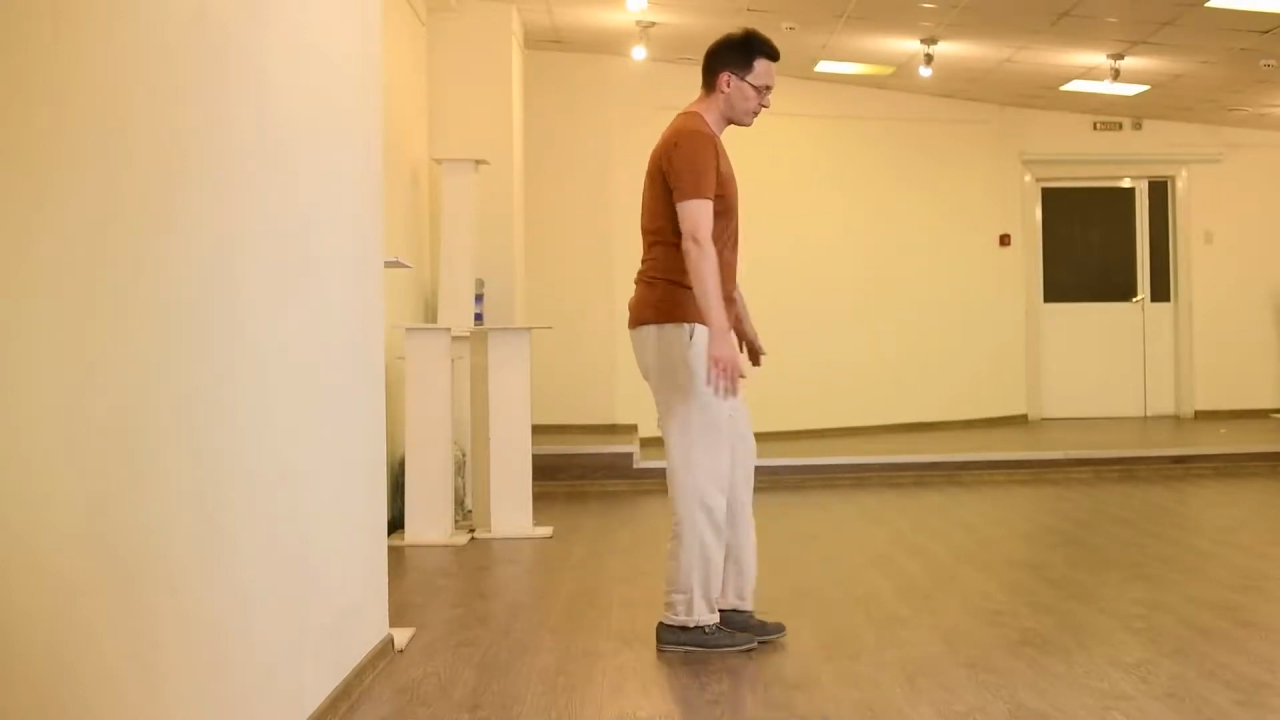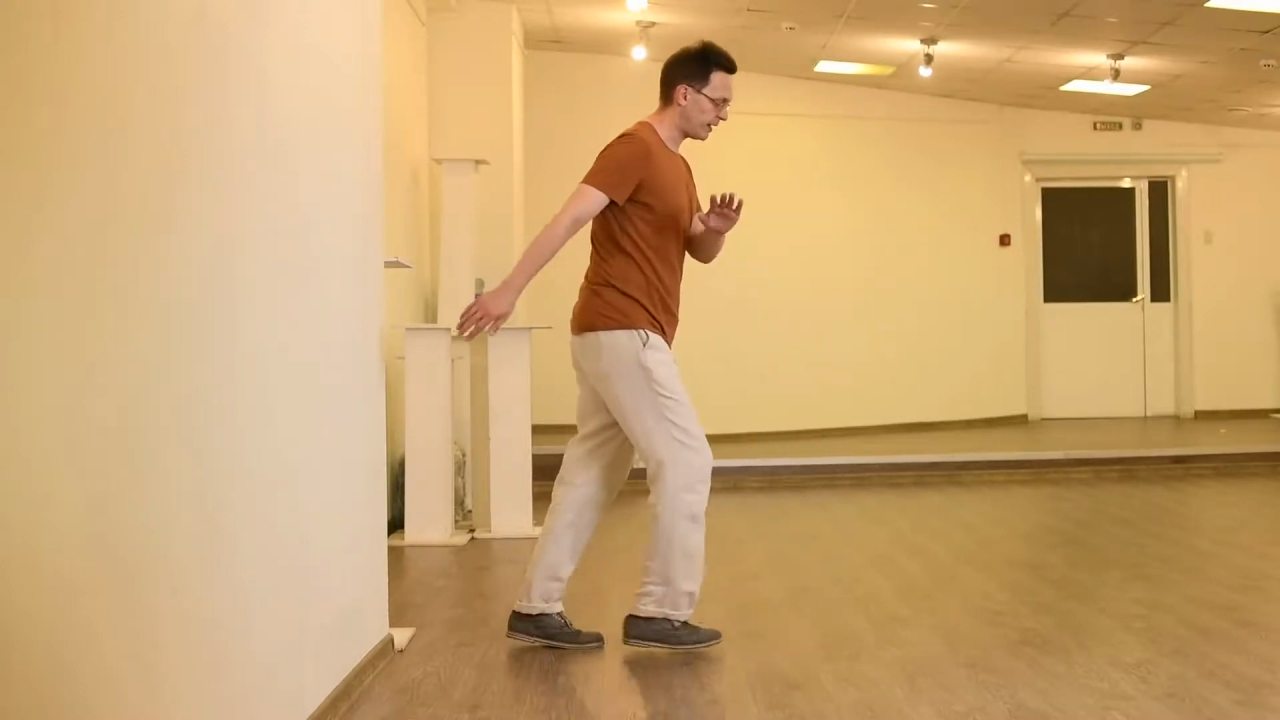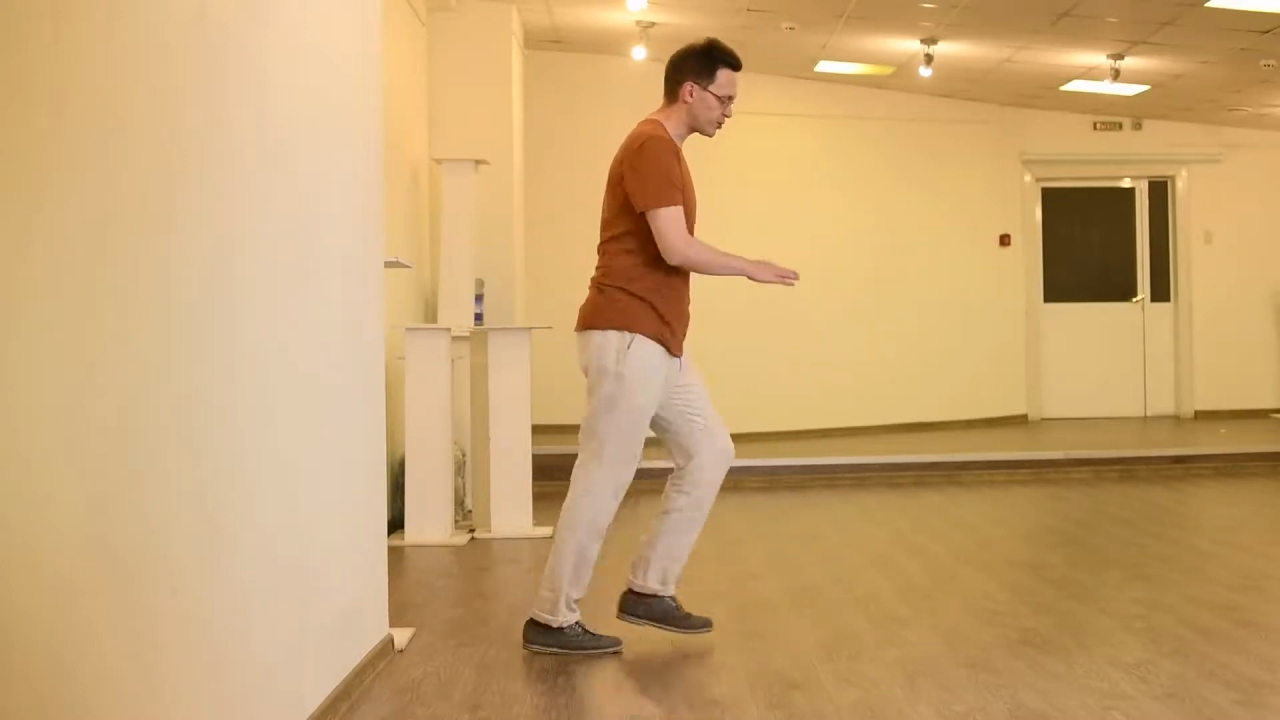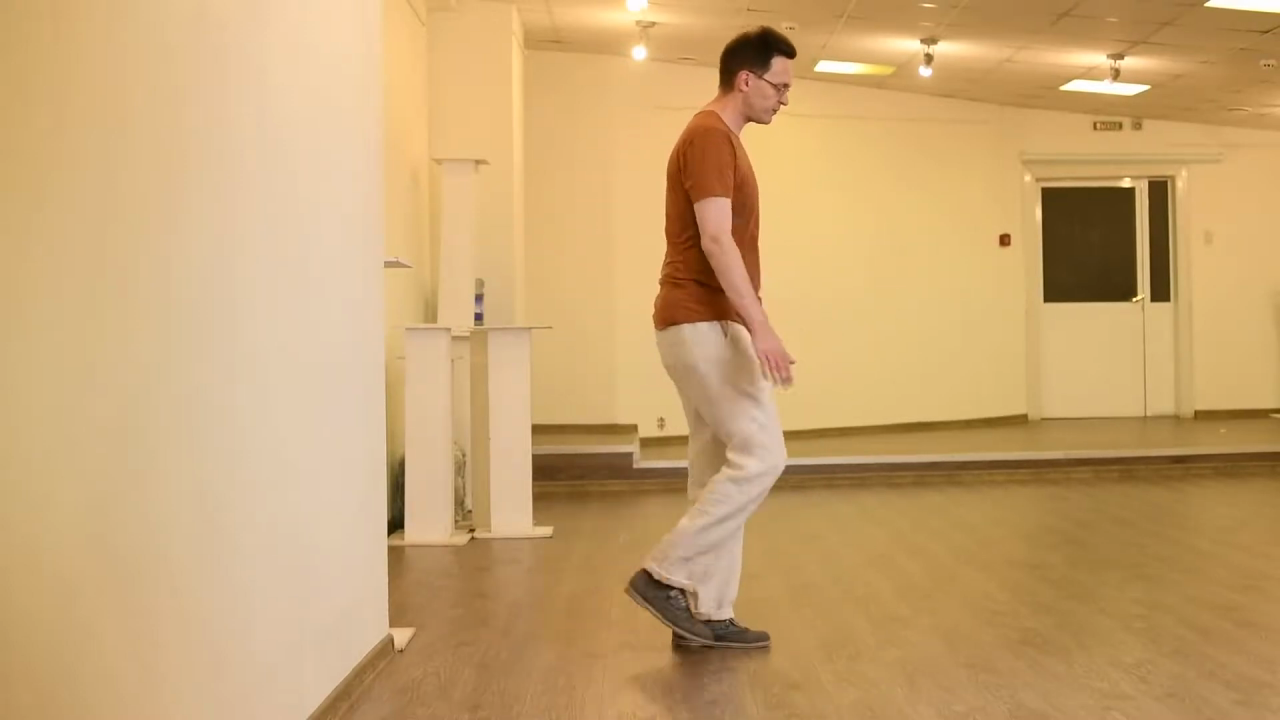
dt=0.4s
person 1, frame 1
left shoulder: (702, 142)
right shoulder: (690, 140)
right elbow: (695, 241)
left wrist: (741, 321)
right wrist: (722, 329)
left hip: (692, 328)
right hip: (681, 327)
left knee: (730, 461)
right knee: (704, 469)
left ankle: (730, 600)
right ankle: (689, 617)
person 1, frame 2
left shoulder: (674, 164)
right shoulder: (634, 149)
left elbow: (699, 250)
right elbow: (565, 222)
left wrist: (716, 227)
right wrist: (507, 290)
left hip: (628, 338)
right hip: (622, 337)
left knee: (593, 475)
right knee: (686, 462)
left ankle: (536, 608)
right ankle: (660, 609)
person 1, frame 3
left shoulder: (662, 150)
right shoulder: (652, 146)
right elbow: (675, 249)
right wrist: (749, 267)
left hip: (652, 342)
right hip: (628, 338)
left knee: (708, 451)
right knee: (604, 477)
left ankle: (649, 587)
right ankle: (551, 619)
person 1, frame 4
left shoulder: (719, 142)
right shoulder: (712, 139)
right elbow: (717, 240)
left wrist: (754, 325)
right wrist: (762, 327)
left hip: (714, 330)
right hip: (705, 330)
left knee: (721, 466)
right knee: (760, 456)
left ankle: (707, 613)
right ankle: (662, 572)
